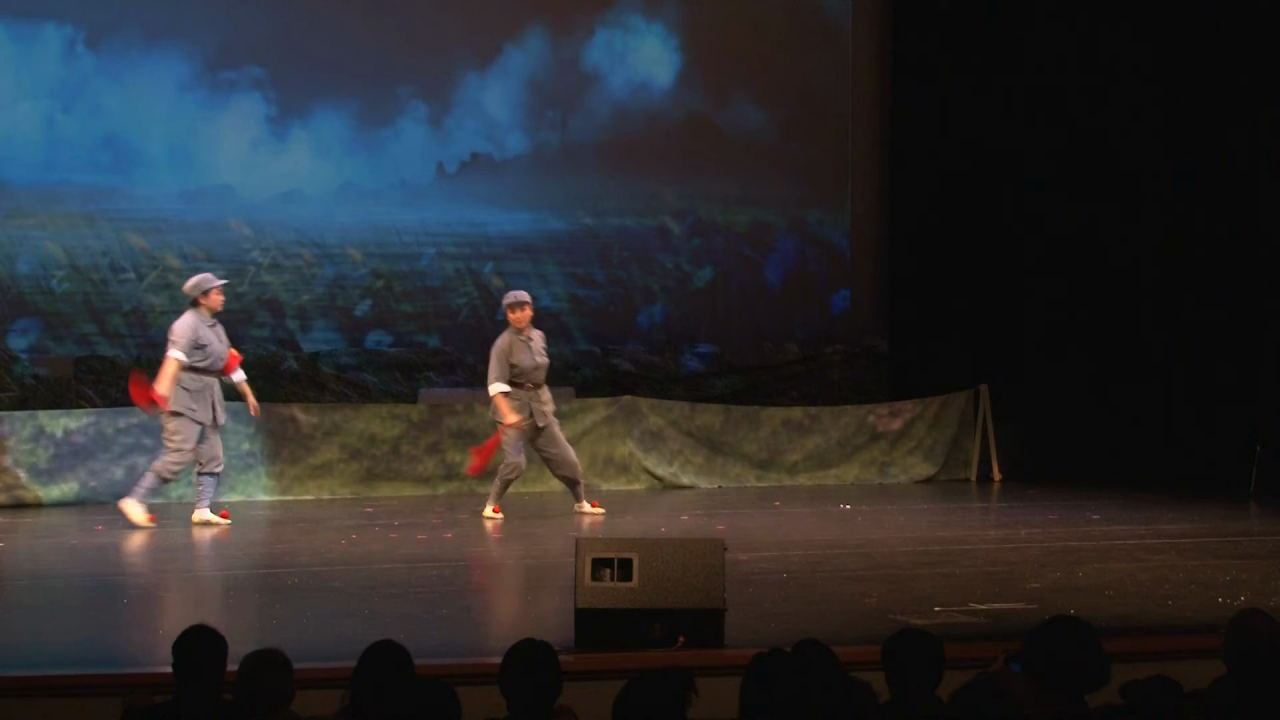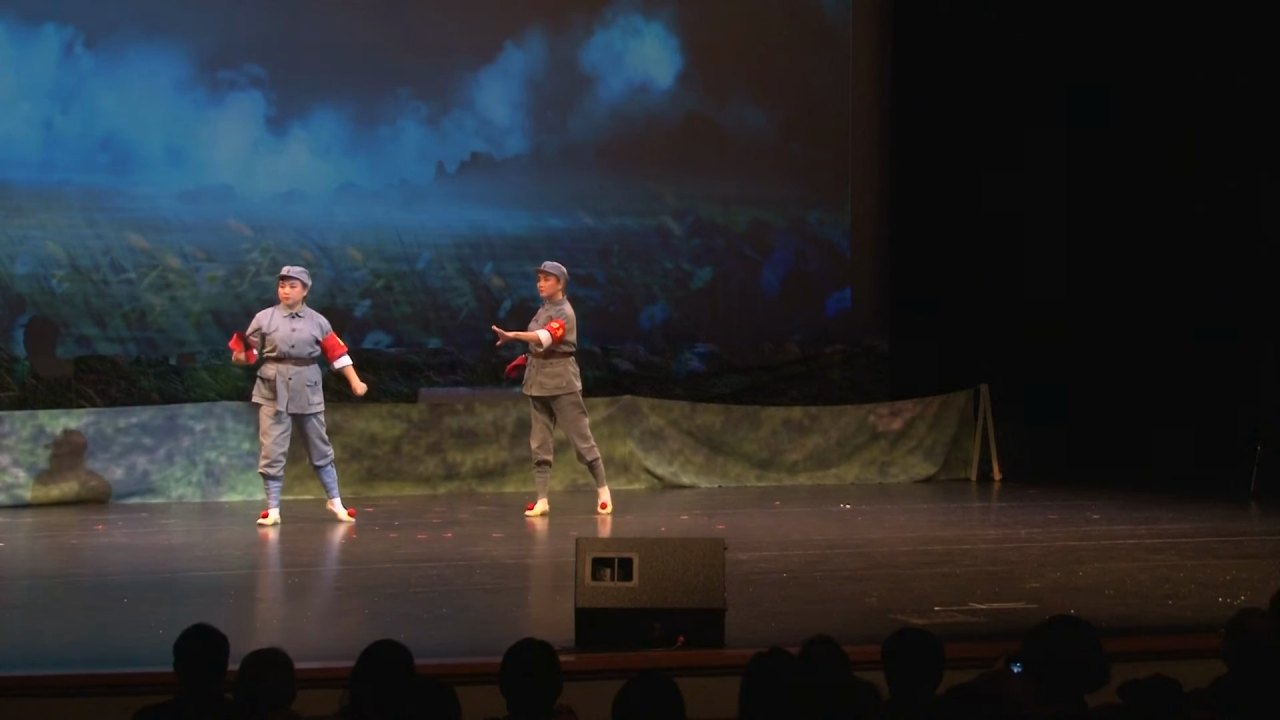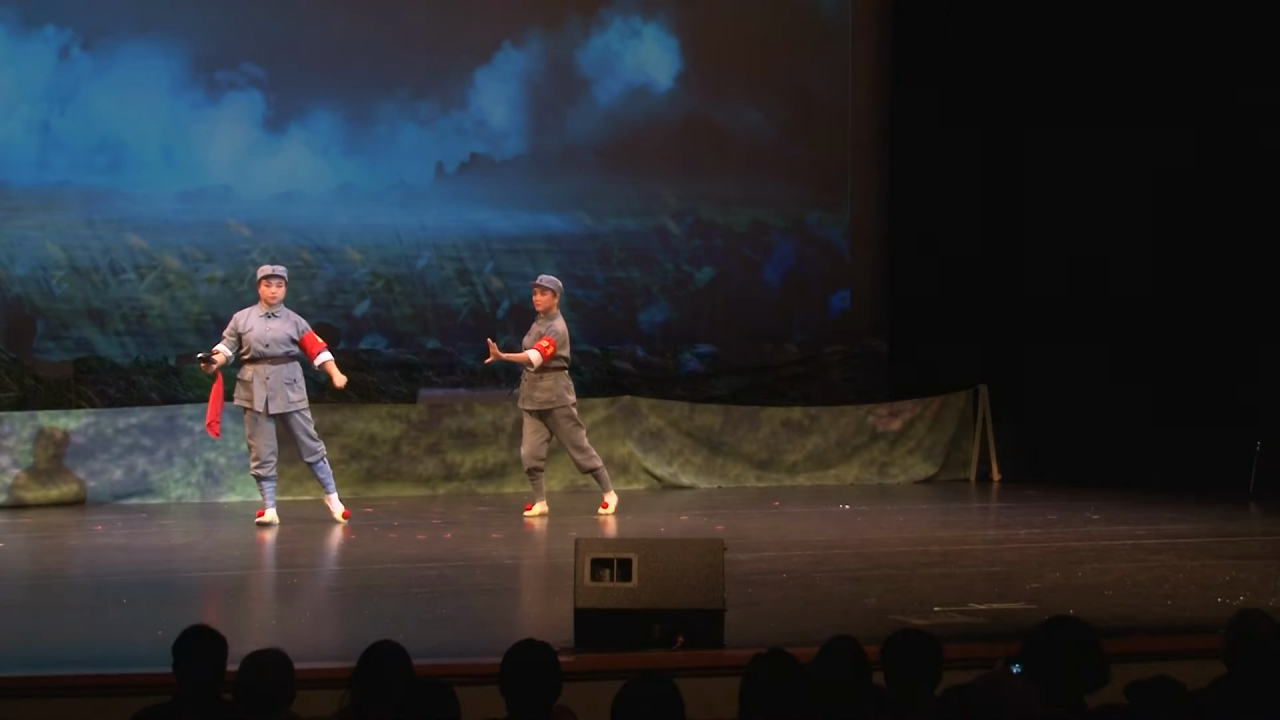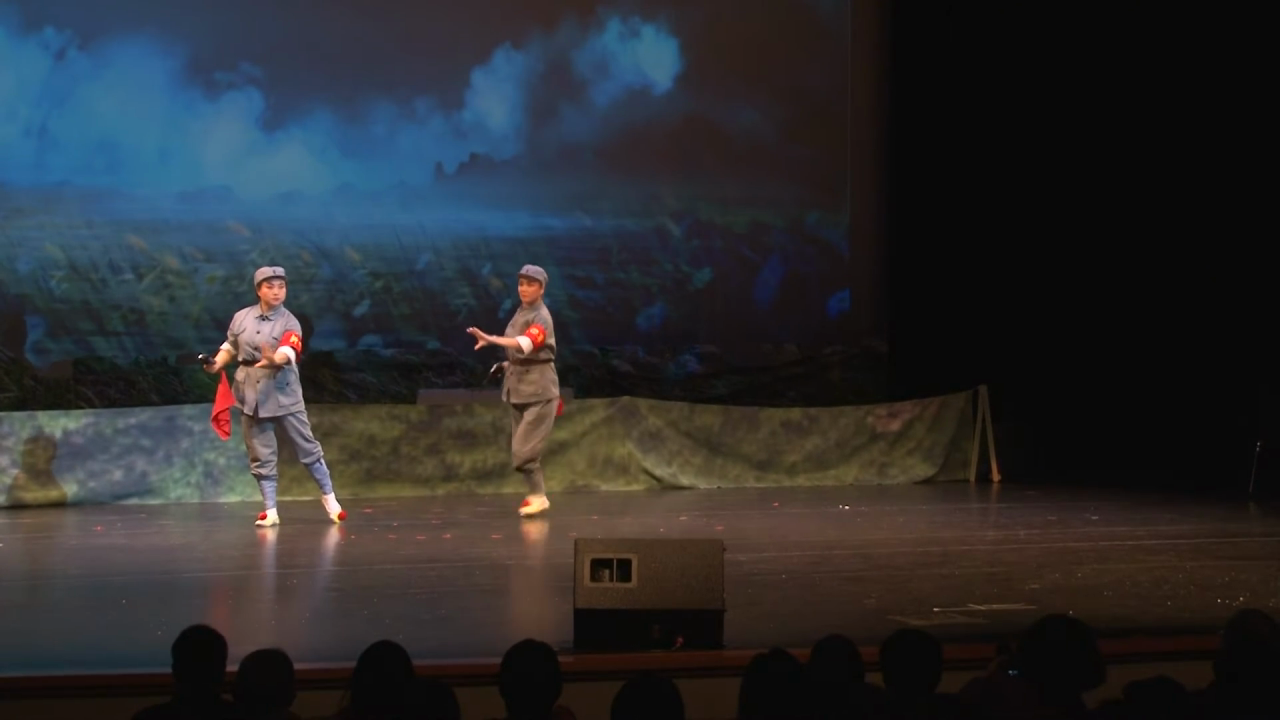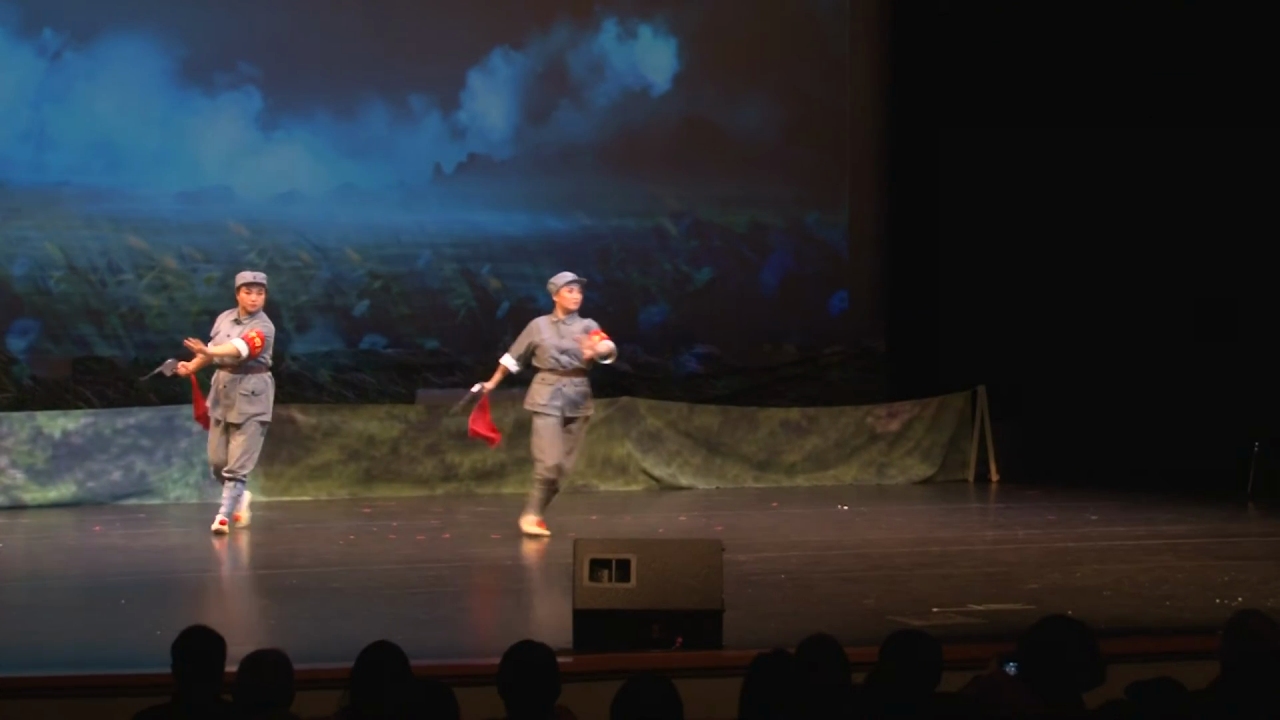
dt=1s
person 1, frame 1
left shoulder: (216, 328)
right shoulder: (189, 324)
left elbow: (230, 361)
right elbow: (176, 355)
left wrist: (247, 393)
right wrist: (165, 384)
left hip: (204, 398)
right hip: (185, 395)
left knee: (212, 456)
right knee: (178, 455)
left ankle: (202, 509)
right ankle: (135, 500)
person 1, frame 2
left shoulder: (318, 321)
right shoulder: (264, 318)
left elbow: (337, 353)
right elbow: (250, 349)
left wrist: (354, 381)
right wrist: (241, 356)
left hip: (307, 388)
right hip: (273, 389)
left knee: (319, 446)
right knee: (272, 450)
left ankle: (334, 501)
right ankle: (272, 509)
person 1, frame 3
left shoulder: (294, 321)
right shoulder: (242, 318)
left elbow: (317, 349)
right elbow: (227, 349)
left wrist: (336, 374)
right wrist: (213, 363)
left hip: (288, 387)
right hip: (255, 389)
left knee: (310, 443)
right knee: (262, 452)
left ankle: (332, 497)
right ankle: (269, 509)
person 1, frame 4
left shoulder: (289, 322)
right shoulder: (241, 317)
left elbow: (289, 352)
right elbow: (231, 347)
left wrist: (270, 359)
right wrist: (216, 365)
left hip: (282, 389)
right hip: (250, 389)
left knee: (306, 445)
right knee: (260, 453)
left ankle: (328, 496)
right ankle: (270, 510)
person 1, frame 5
left shoulder: (263, 327)
right shoulder: (224, 319)
left elbow: (243, 347)
left wrist: (204, 350)
right wrist: (193, 365)
left hip: (251, 395)
right hip: (223, 390)
left knee: (239, 461)
right knee: (218, 457)
left ankle: (224, 516)
right ankle: (241, 496)
person 2, frame 1
left shoulder: (537, 337)
right shoulder: (504, 344)
right elbow: (497, 382)
right wrist: (506, 413)
left hip: (540, 407)
right hip: (514, 406)
left knee: (565, 459)
right knee: (514, 463)
left ankle: (580, 502)
right ankle: (492, 505)
person 2, frame 2
left shoulder: (564, 312)
right shoulder: (543, 310)
left elbow: (547, 336)
left wrist: (515, 335)
left hip: (561, 379)
right hip: (538, 380)
left knee: (581, 437)
right knee: (540, 442)
left ankle: (603, 490)
right ankle: (542, 500)
person 2, frame 3
left shoulder: (556, 328)
right shoulder: (539, 322)
left elbow: (536, 356)
left wrist: (503, 356)
left hip: (555, 394)
right hip: (533, 395)
left knee: (578, 447)
right knee: (530, 453)
left ankle: (608, 493)
right ankle: (540, 502)
person 2, frame 4
left shoulder: (541, 318)
right shoulder: (520, 312)
left elbow: (525, 344)
left wrist: (490, 340)
right wrist: (506, 364)
left hip: (538, 386)
right hip: (516, 384)
left knee: (524, 446)
right knee: (523, 447)
left ankle: (535, 495)
right ankle: (538, 497)
person 2, frame 5
left shoulder: (587, 326)
right shoulder: (538, 326)
left elbow: (607, 347)
right elbow: (514, 356)
left wrist: (596, 351)
right wrist: (493, 383)
left hip: (578, 396)
right hip: (546, 395)
left knee: (562, 465)
right knee: (550, 462)
left ankle: (534, 516)
right ankle: (532, 515)
